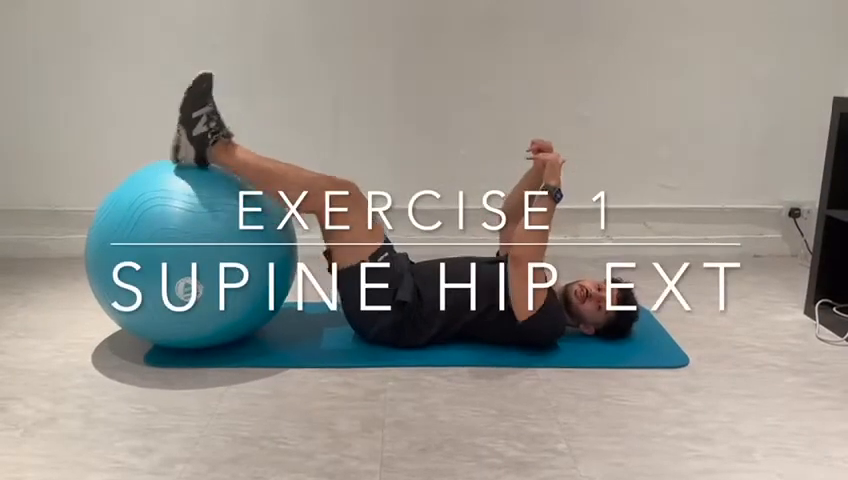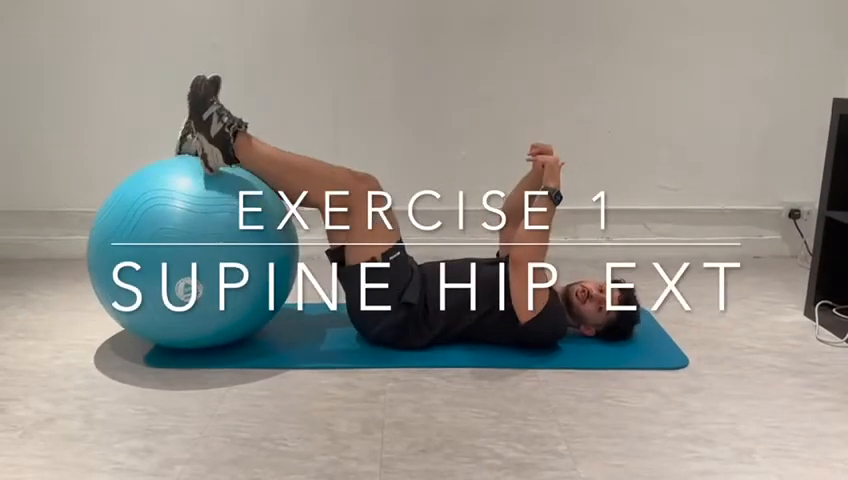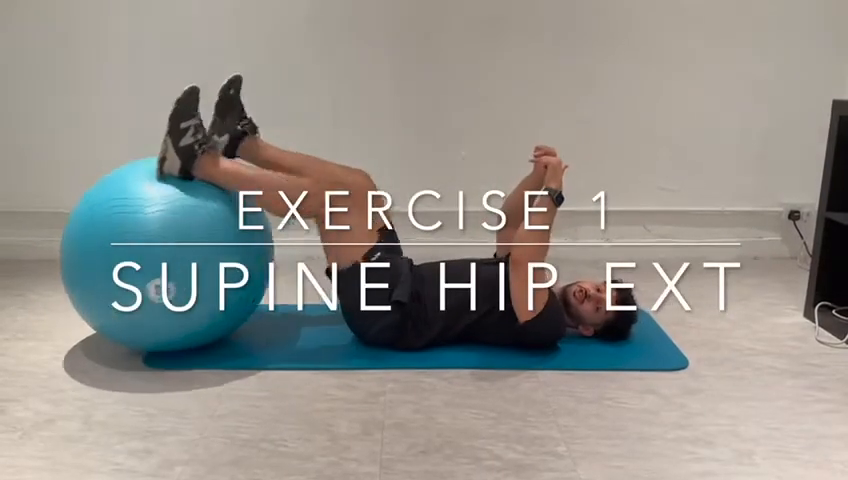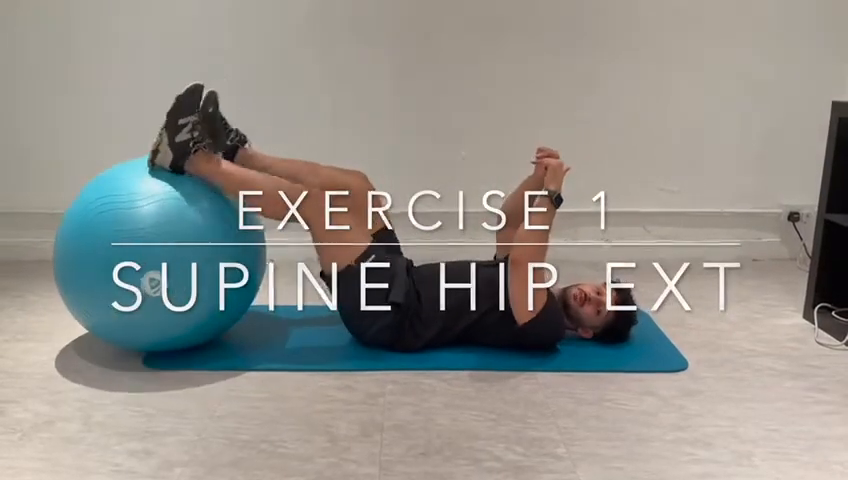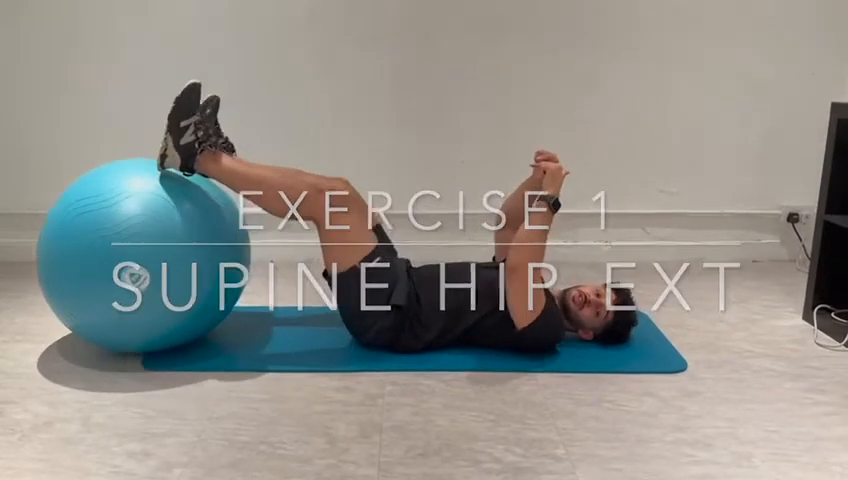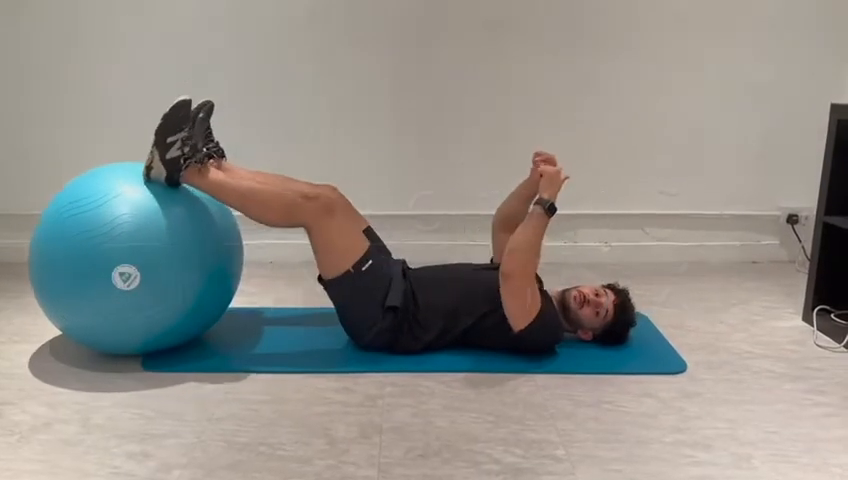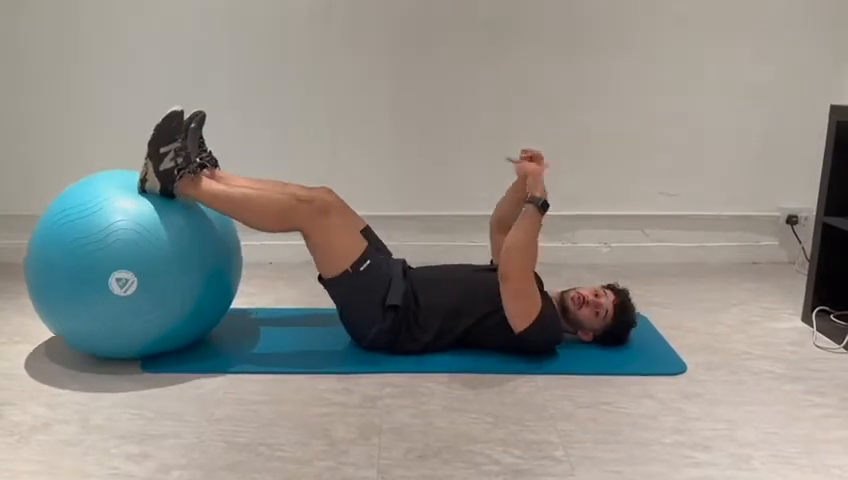
dt=0.3s
person 1, frame 1
left shoulder: (546, 323)
right shoulder: (538, 292)
left elbow: (523, 257)
right elbow: (510, 222)
left wrist: (552, 192)
right wrist: (538, 173)
left hip: (390, 312)
right hip: (404, 284)
left knee: (342, 195)
right knee: (329, 193)
left ankle: (211, 148)
right ankle: (213, 152)
person 1, frame 2
left shoulder: (548, 324)
right shoulder: (541, 293)
left elbow: (525, 258)
right elbow: (511, 221)
left wrist: (551, 194)
right wrist: (536, 175)
left hip: (393, 312)
right hip: (393, 291)
left knee: (362, 188)
right knee: (331, 191)
left ankle: (234, 142)
right ankle: (226, 150)
person 1, frame 3
left shoulder: (545, 324)
right shoulder: (537, 291)
left elbow: (525, 261)
right elbow: (508, 223)
left wrist: (552, 196)
right wrist: (538, 176)
left hip: (389, 313)
right hip: (400, 284)
left knee: (322, 196)
right knee: (354, 184)
left ankle: (199, 162)
right ankle: (238, 143)
person 1, frame 4
left shoulder: (544, 326)
right shoulder: (538, 292)
left elbow: (524, 261)
right elbow: (508, 222)
left wrist: (552, 196)
right wrist: (539, 178)
left hip: (387, 314)
right hip: (396, 282)
left knee: (314, 202)
right knee: (355, 185)
left ankle: (193, 157)
right ankle: (235, 152)
person 1, frame 5
left shoulder: (544, 328)
right shoulder: (535, 293)
left elbow: (518, 264)
right elbow: (507, 227)
left wrist: (550, 200)
right wrist: (537, 180)
left hip: (388, 315)
right hip: (398, 287)
left knee: (328, 197)
right knee: (336, 190)
left ankle: (200, 156)
right ankle: (220, 156)
person 1, frame 6
left shoulder: (542, 330)
right shoulder: (532, 298)
left elbow: (512, 269)
right elbow: (503, 228)
left wrist: (546, 204)
right wrist: (535, 183)
left hip: (386, 318)
right hip: (396, 286)
left knee: (318, 205)
right knee: (323, 198)
left ankle: (186, 170)
right ankle: (212, 163)
person 1, frame 7
left shoulder: (541, 331)
right shoulder: (533, 298)
left elbow: (512, 271)
right elbow: (500, 229)
left wrist: (537, 200)
right wrist: (521, 185)
left hip: (388, 317)
right hip: (397, 288)
left knee: (314, 207)
right knee: (318, 198)
left ankle: (180, 181)
right ankle: (205, 172)
